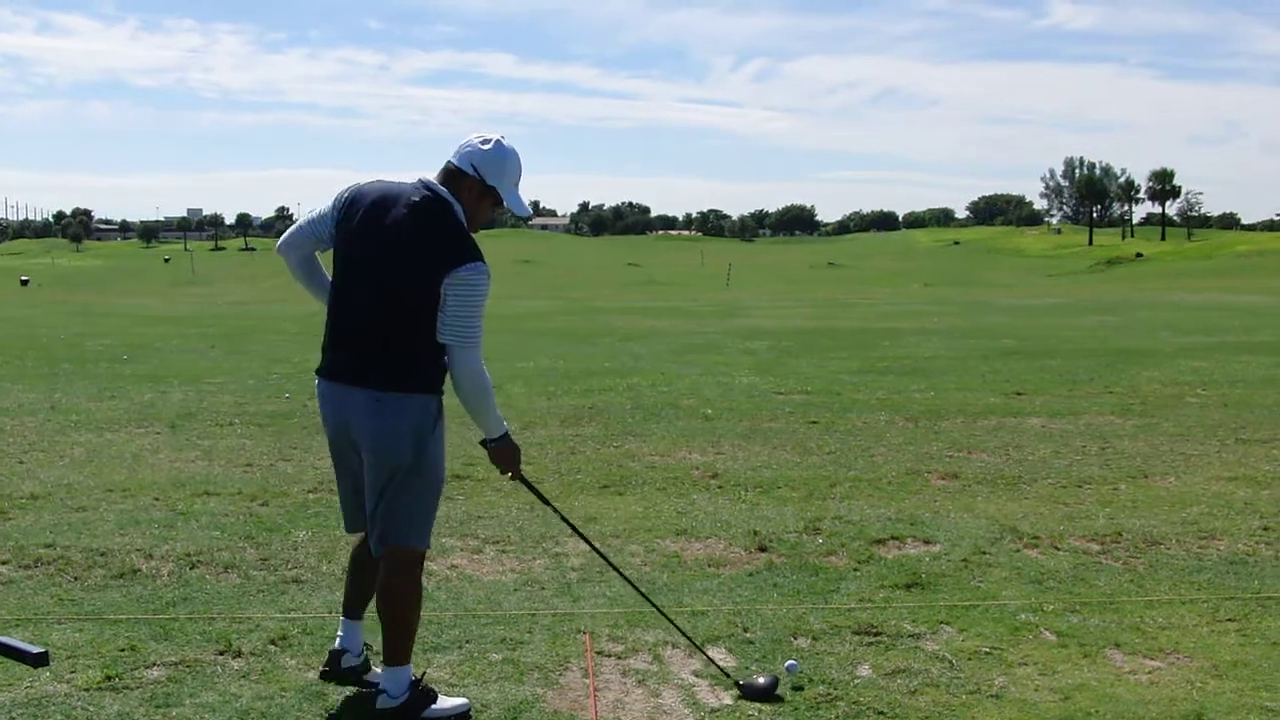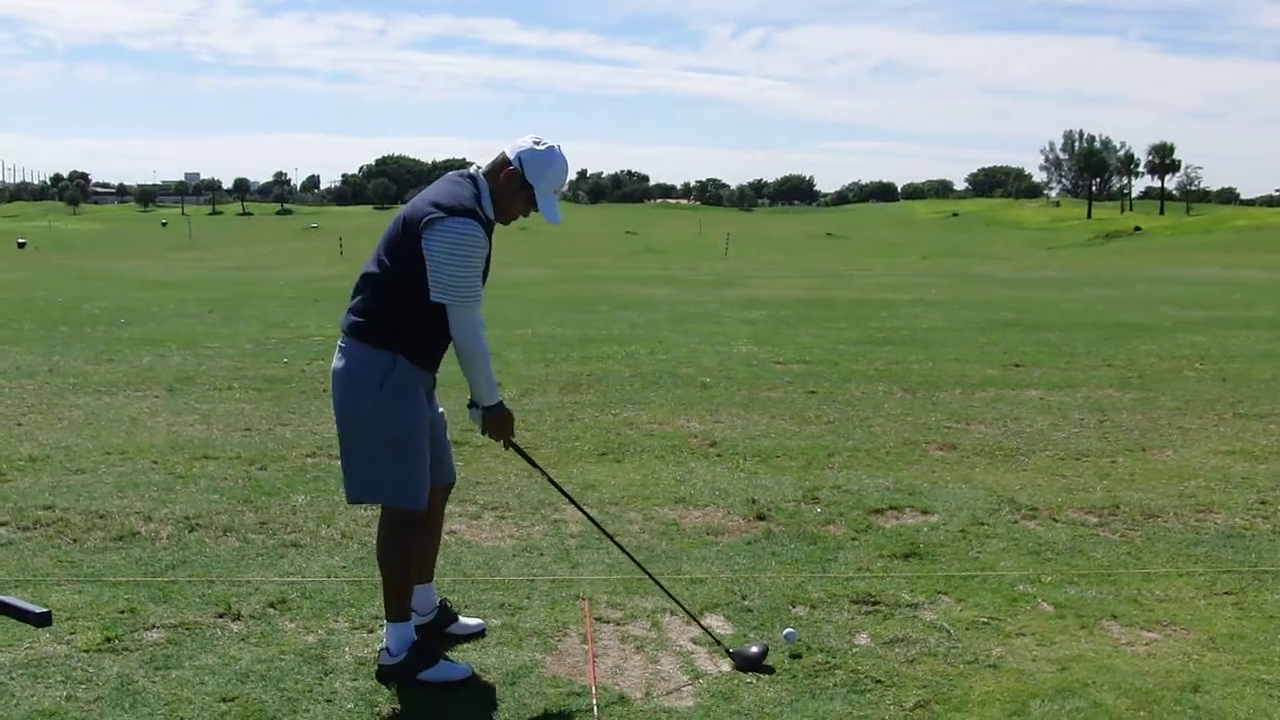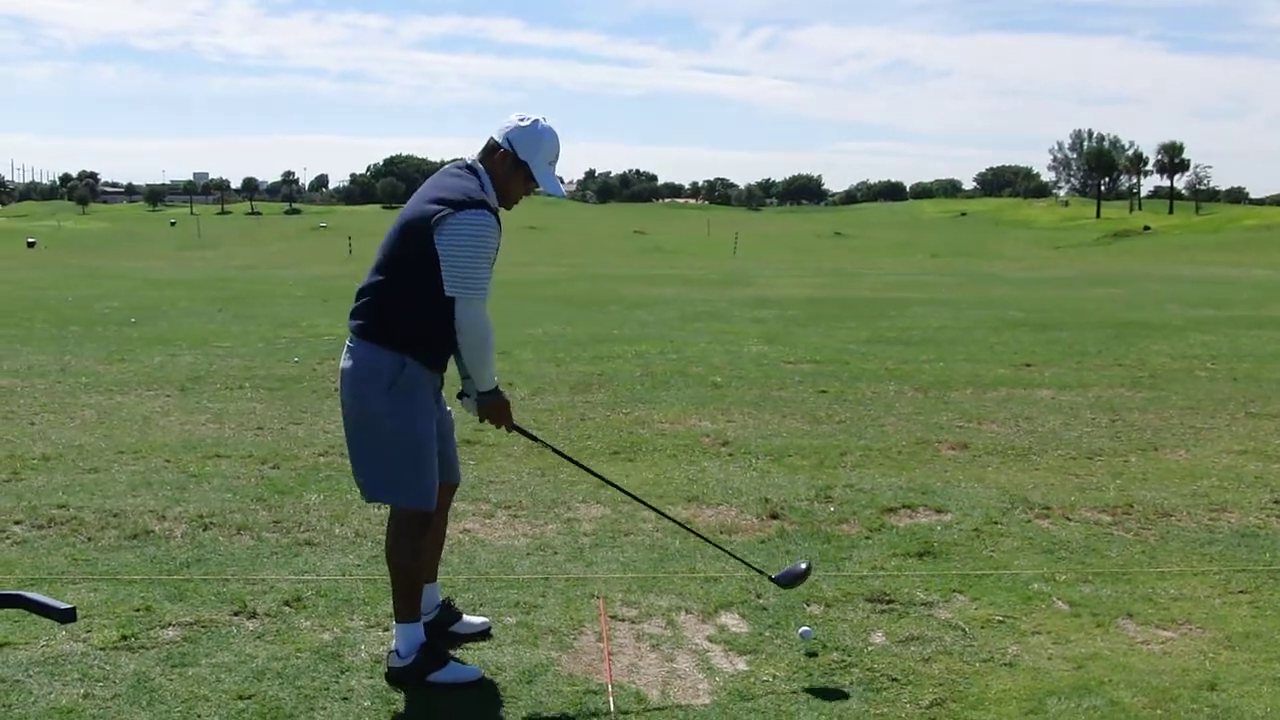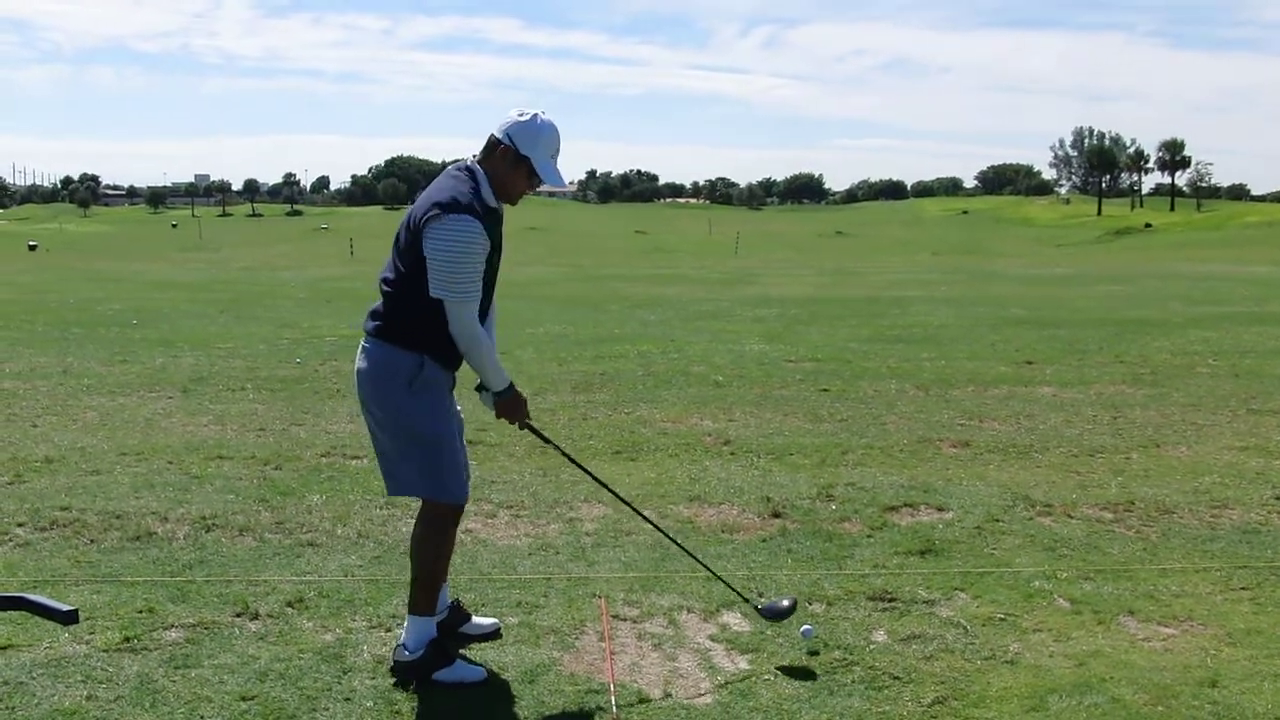
dt=1s
person 1, frame 1
left shoulder: (362, 197)
right shoulder: (464, 260)
left elbow: (293, 247)
right elbow: (466, 369)
right wrist: (497, 436)
left hip: (337, 392)
right hip: (401, 406)
left knee: (375, 531)
right knee: (401, 549)
left ankle: (348, 649)
person 1, frame 2
left shoulder: (461, 198)
right shoulder: (460, 224)
left elbow: (462, 319)
right elbow: (465, 330)
left wrist: (484, 397)
right wrist: (490, 404)
left hip: (404, 365)
right hip: (379, 368)
left knee: (434, 489)
right knee: (404, 505)
left ankle: (424, 610)
right ankle: (400, 649)
person 1, frame 3
left shoulder: (457, 188)
right shoulder: (471, 216)
left elbow: (462, 311)
right elbow: (471, 320)
left wrist: (475, 384)
right wrist: (487, 390)
left hip: (410, 364)
right hip: (388, 368)
left knee: (440, 490)
right knee: (414, 505)
left ankle: (428, 608)
right ankle: (408, 650)
person 1, frame 4
left shoulder: (474, 197)
right shoulder: (460, 217)
left elbow: (477, 308)
right elbow: (461, 322)
left wrist: (492, 381)
right wrist: (499, 386)
left hip: (422, 366)
right hip: (403, 368)
left knee: (450, 492)
right knee: (442, 499)
left ankle: (439, 610)
right ankle: (417, 645)
